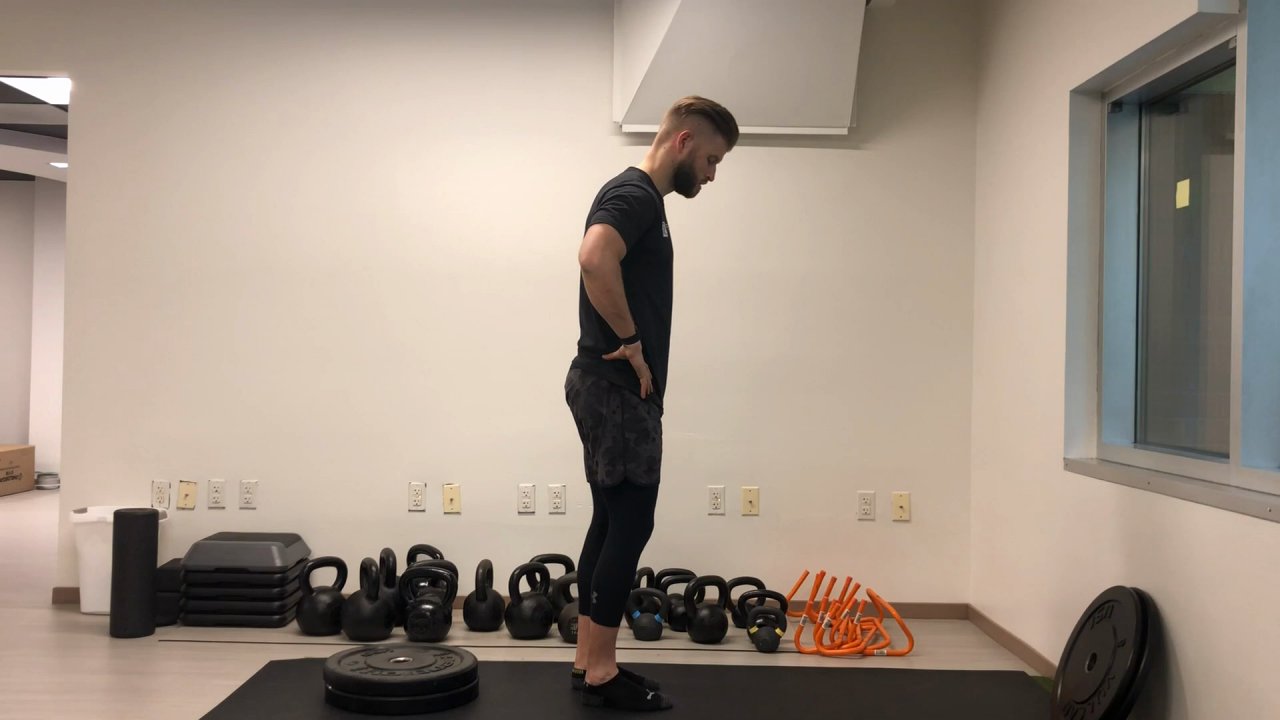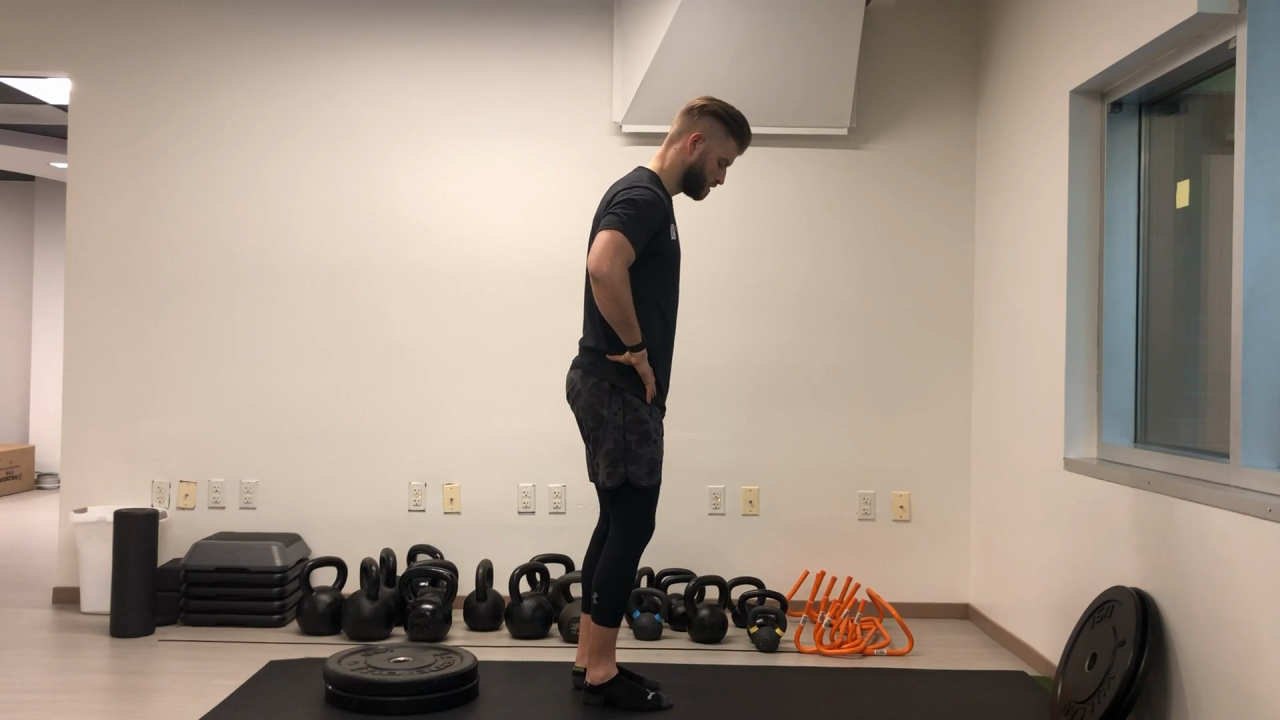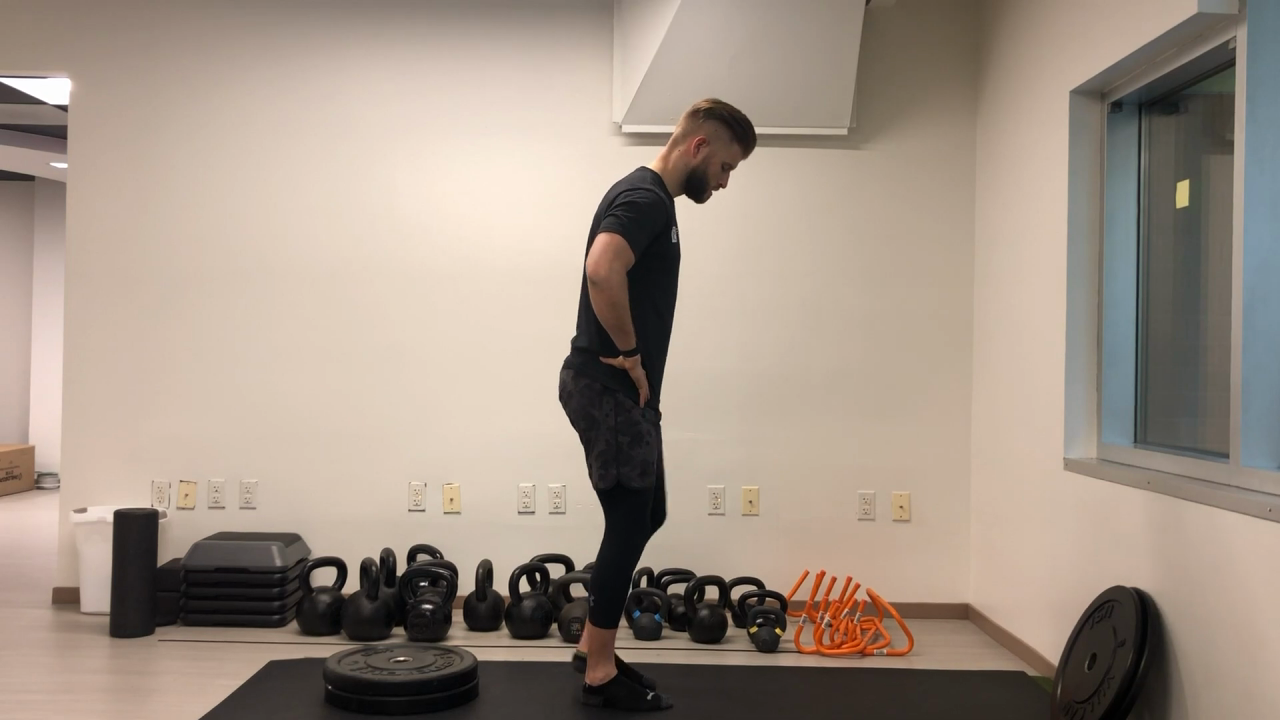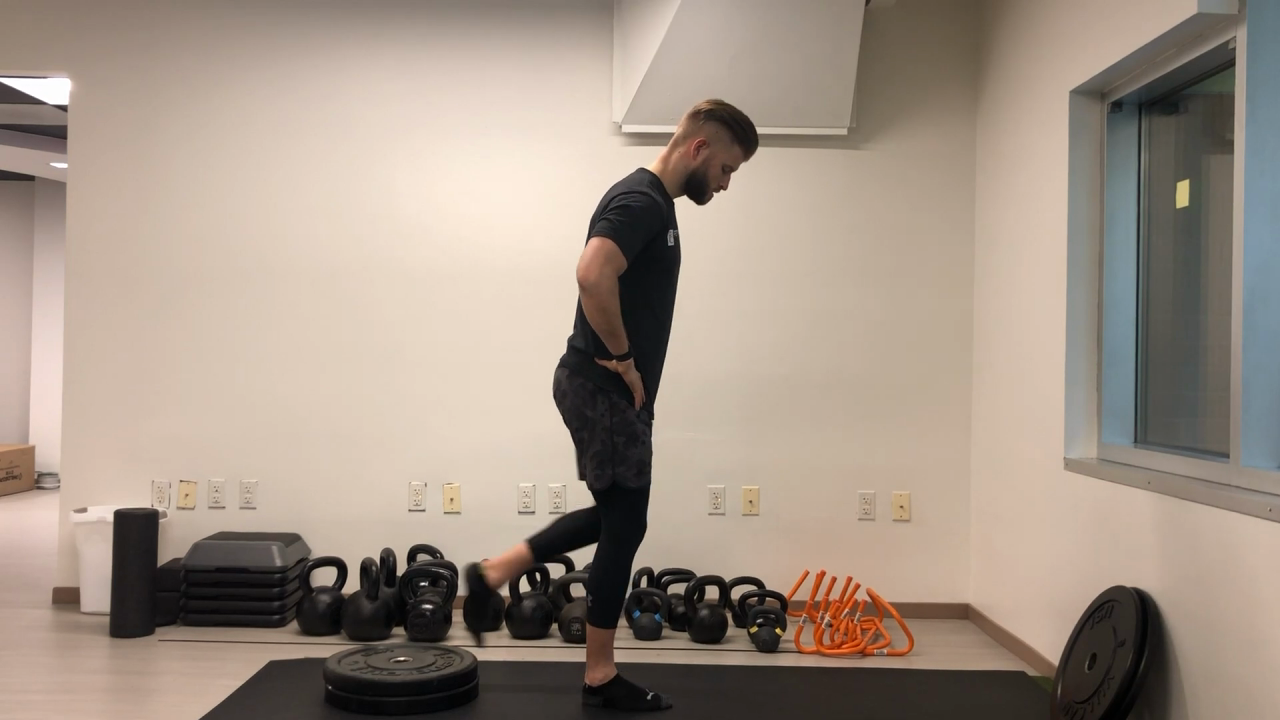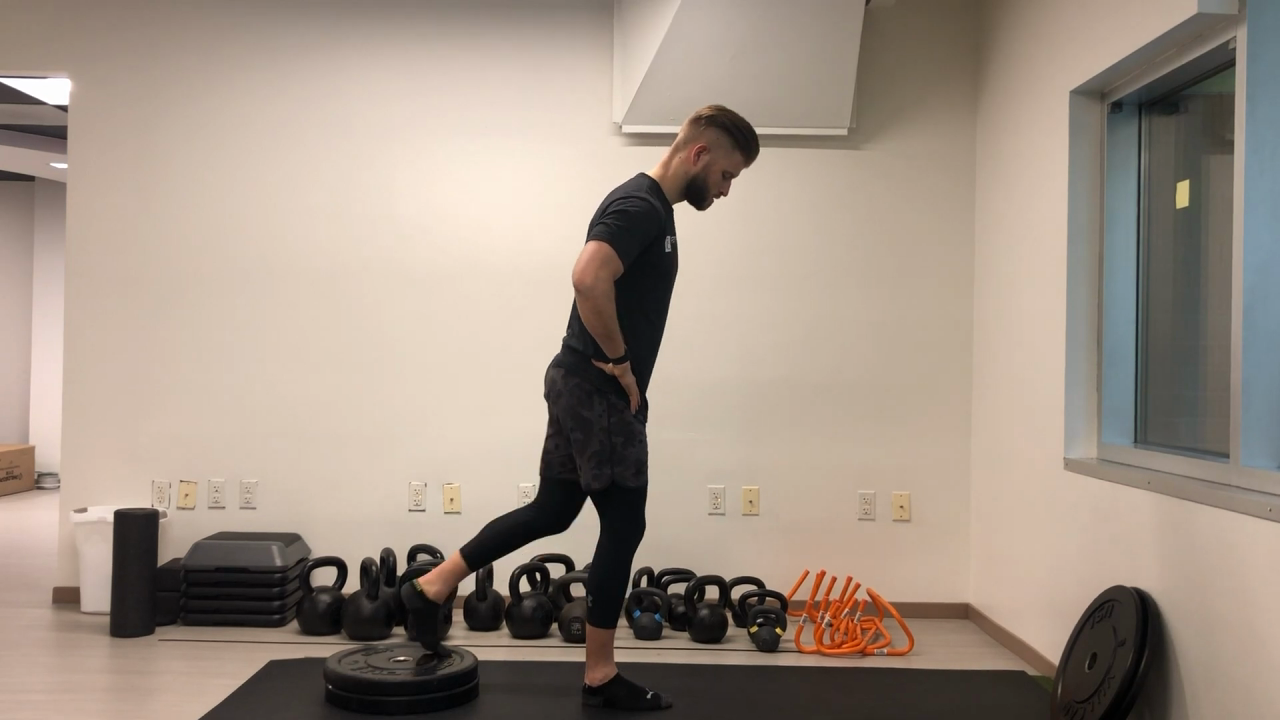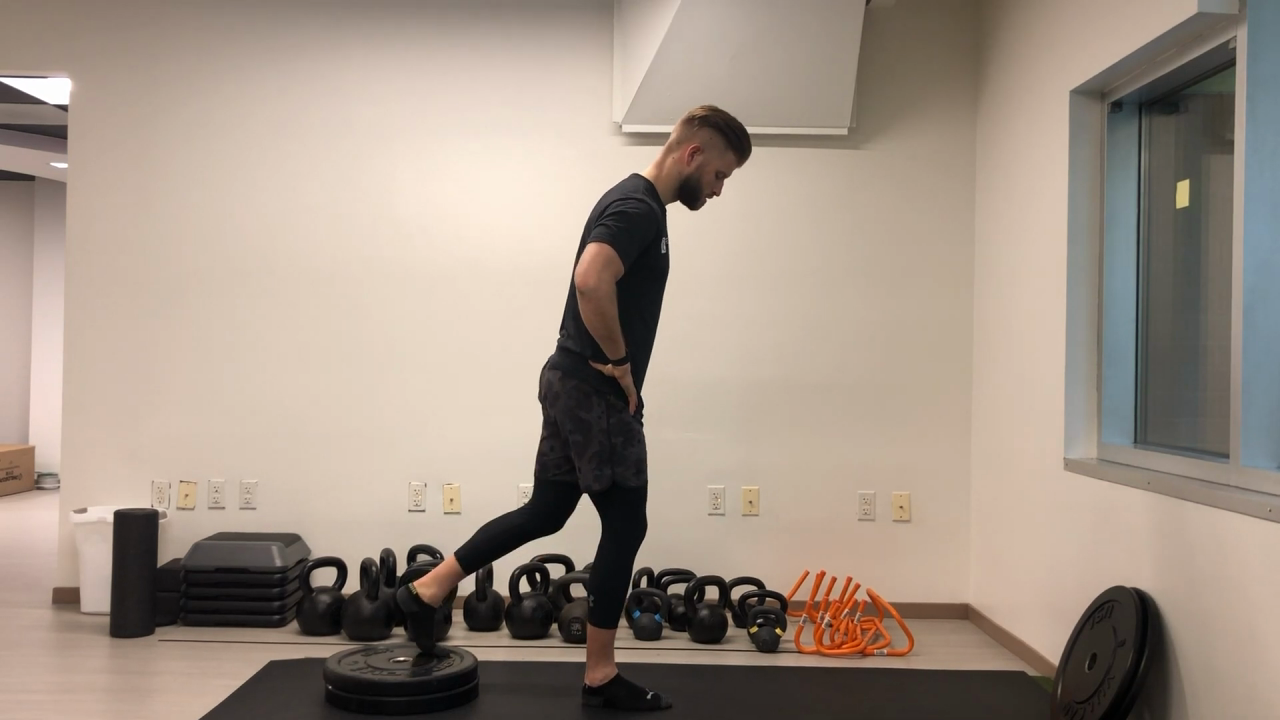
dt=0.3s
person 1, frame 1
left shoulder: (642, 198)
right shoulder: (632, 193)
right elbow: (594, 258)
right wrist: (631, 343)
left hip: (613, 385)
right hip: (616, 385)
left knee: (612, 521)
right knee: (631, 523)
left ankle: (588, 660)
right ankle: (601, 673)
person 1, frame 2
left shoulder: (647, 197)
right shoulder: (641, 196)
right elbow: (604, 267)
right wrist: (635, 349)
left hip: (614, 385)
right hip: (617, 386)
left knee: (618, 522)
right knee: (632, 525)
left ankle: (590, 660)
right ankle: (601, 672)
person 1, frame 3
left shoulder: (651, 198)
right shoulder: (642, 198)
right elbow: (602, 271)
right wrist: (629, 354)
left hip: (615, 386)
right hip: (606, 385)
left knee: (643, 515)
right knee: (631, 522)
left ankle: (592, 645)
right ankle: (601, 673)
person 1, frame 4
left shoulder: (657, 203)
right shoulder: (639, 200)
right elbow: (593, 275)
right wrist: (624, 359)
left hip: (609, 388)
right hip: (604, 388)
left knee: (617, 514)
right knee: (625, 524)
left ankle: (495, 576)
right ankle: (600, 676)
person 1, frame 5
left shoulder: (652, 207)
right shoulder: (640, 206)
right elbow: (589, 278)
right wrist: (620, 363)
left hip: (583, 385)
right hip: (598, 389)
left knee: (553, 510)
right knee: (623, 526)
left ankle: (430, 587)
right ankle: (600, 675)
person 1, frame 6
left shoulder: (641, 205)
right shoulder: (636, 207)
right elbow: (592, 281)
right wrist: (619, 363)
left hip: (575, 383)
right hip: (594, 390)
left knee: (547, 510)
right knee: (625, 525)
left ankle: (426, 591)
right ankle: (600, 676)
